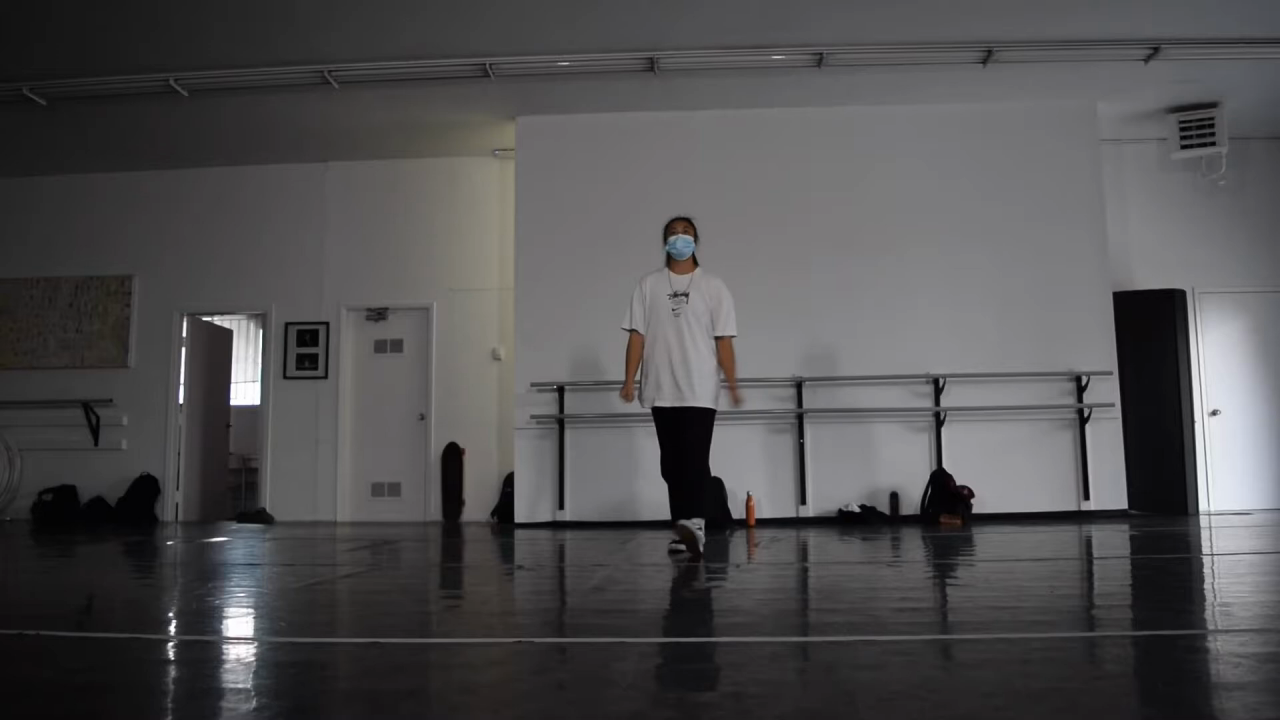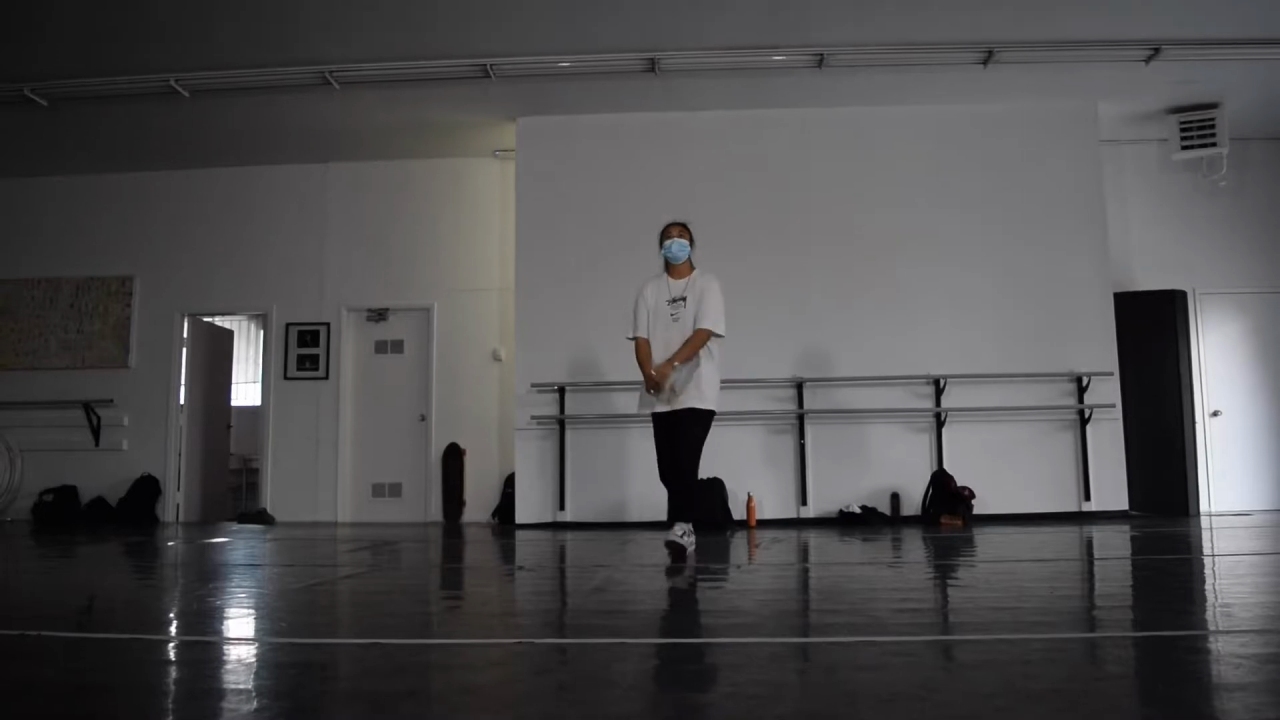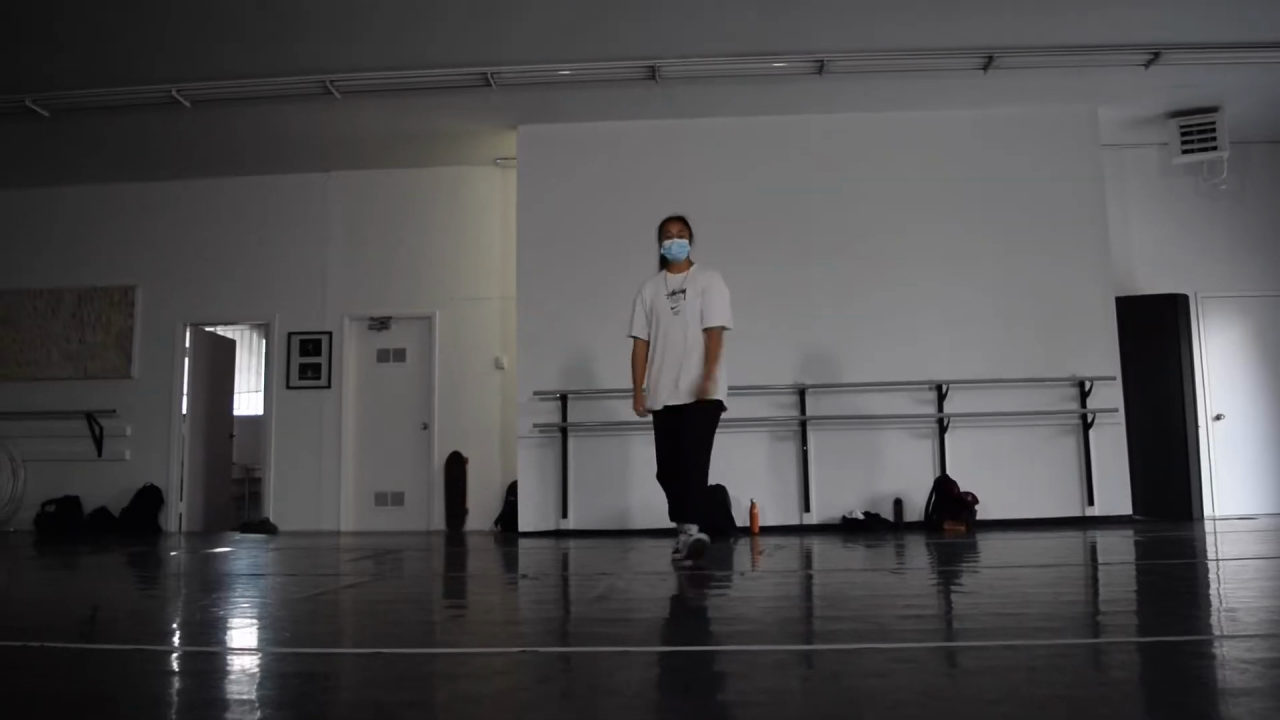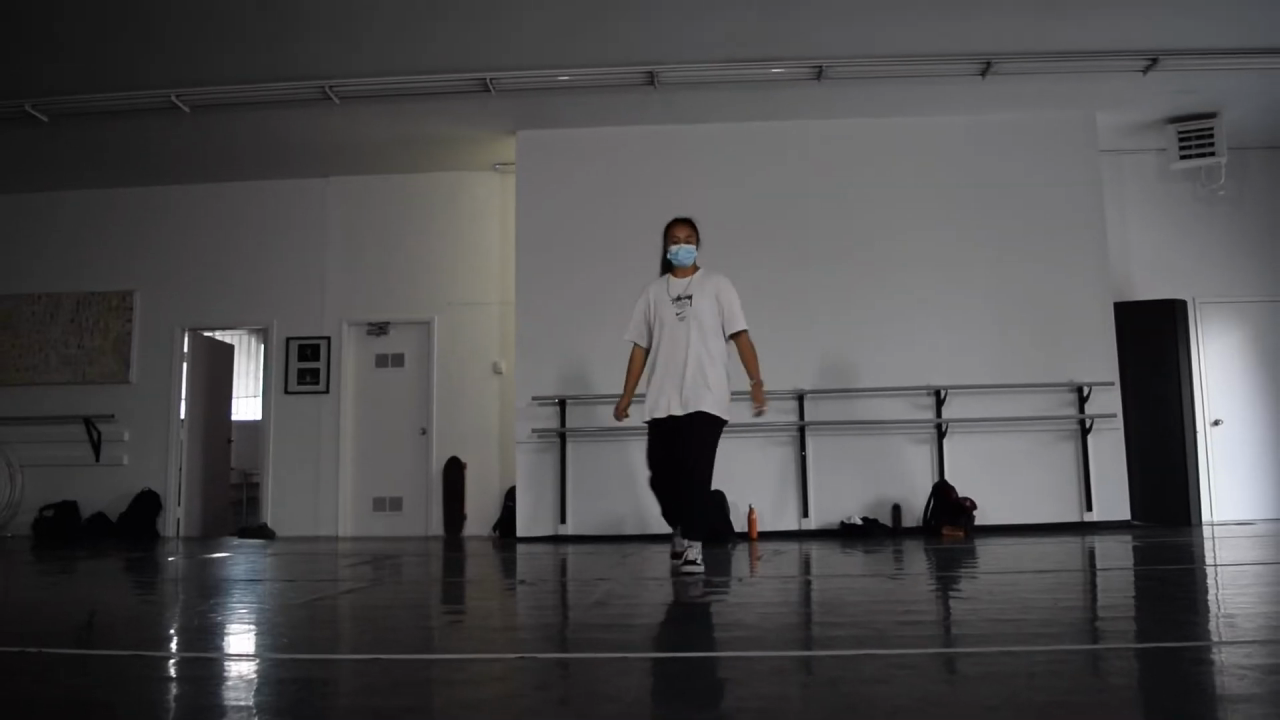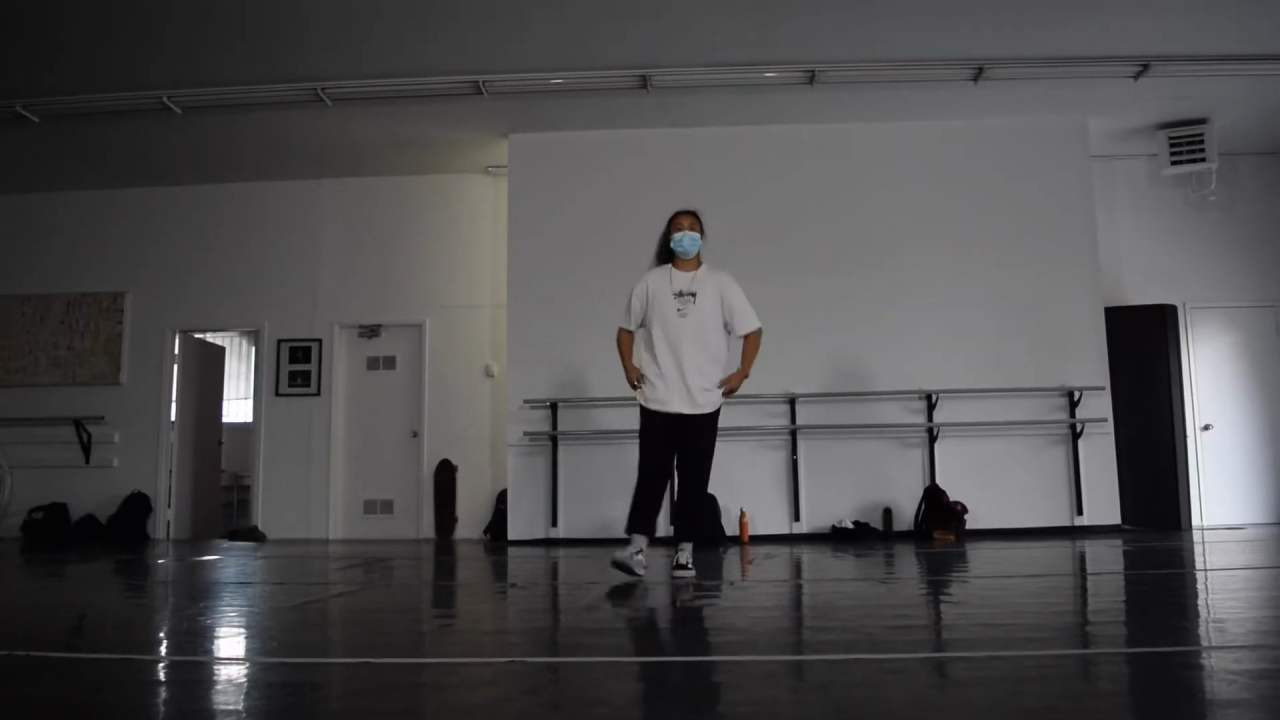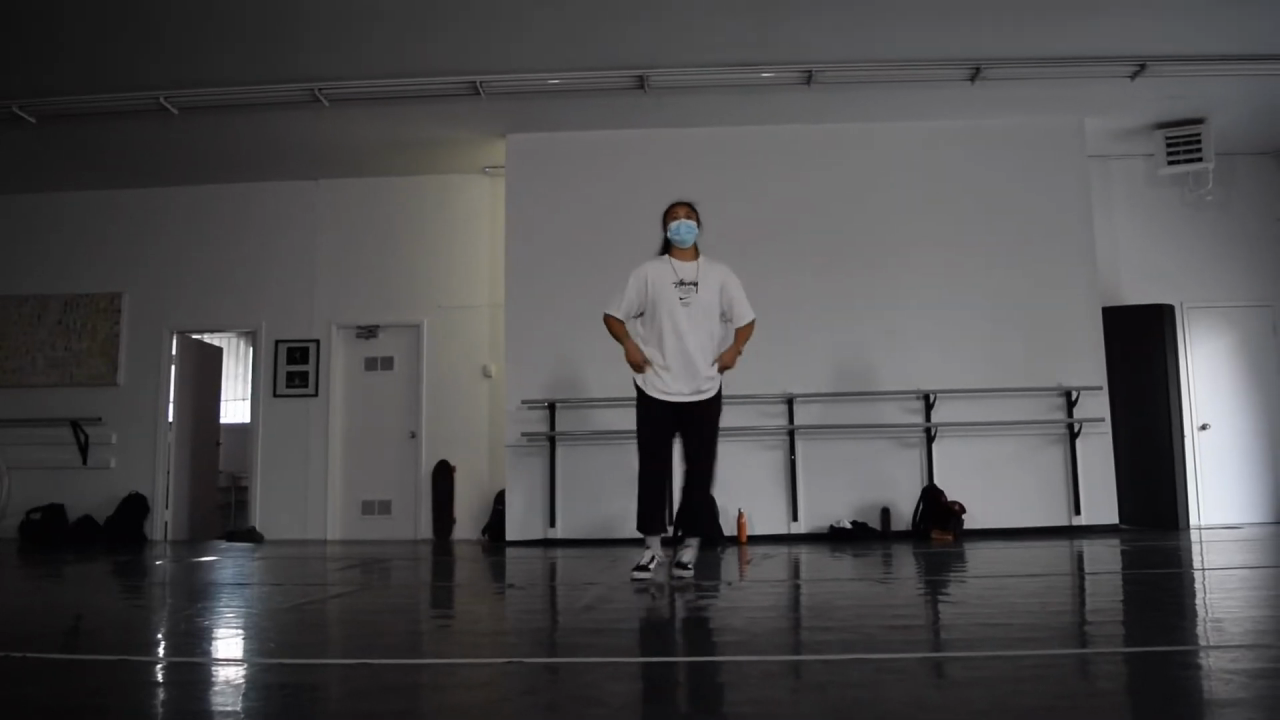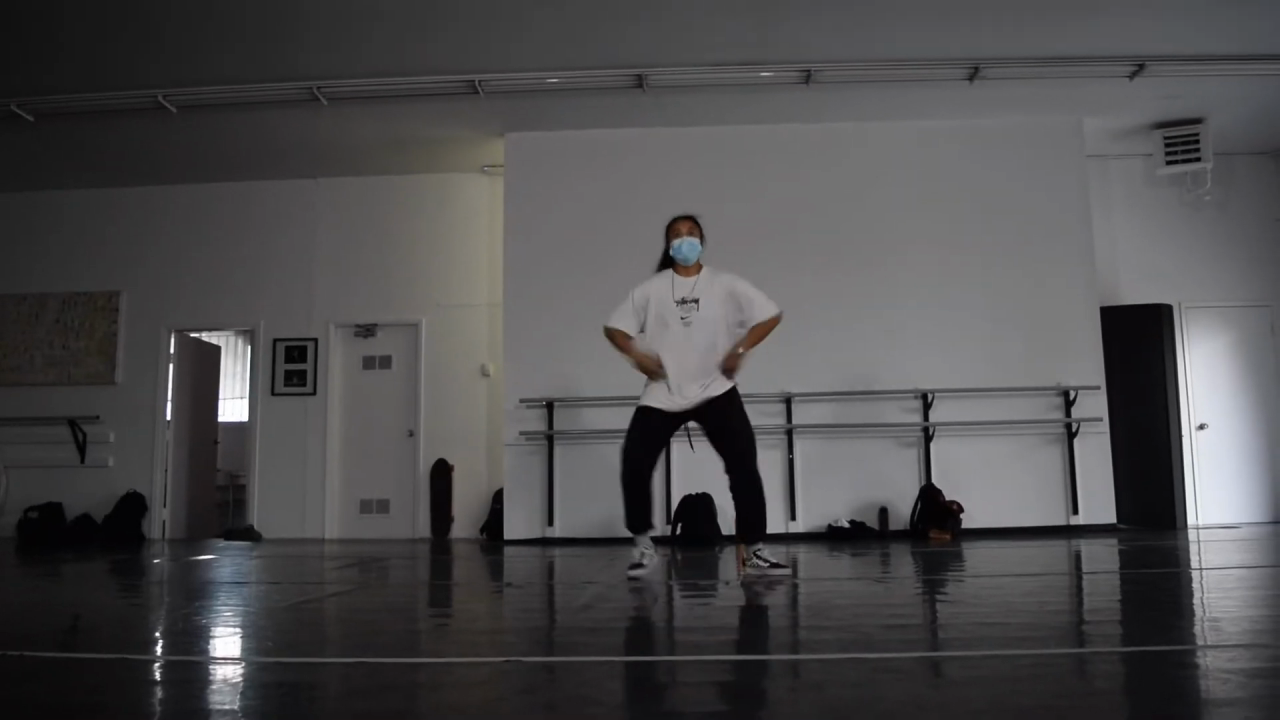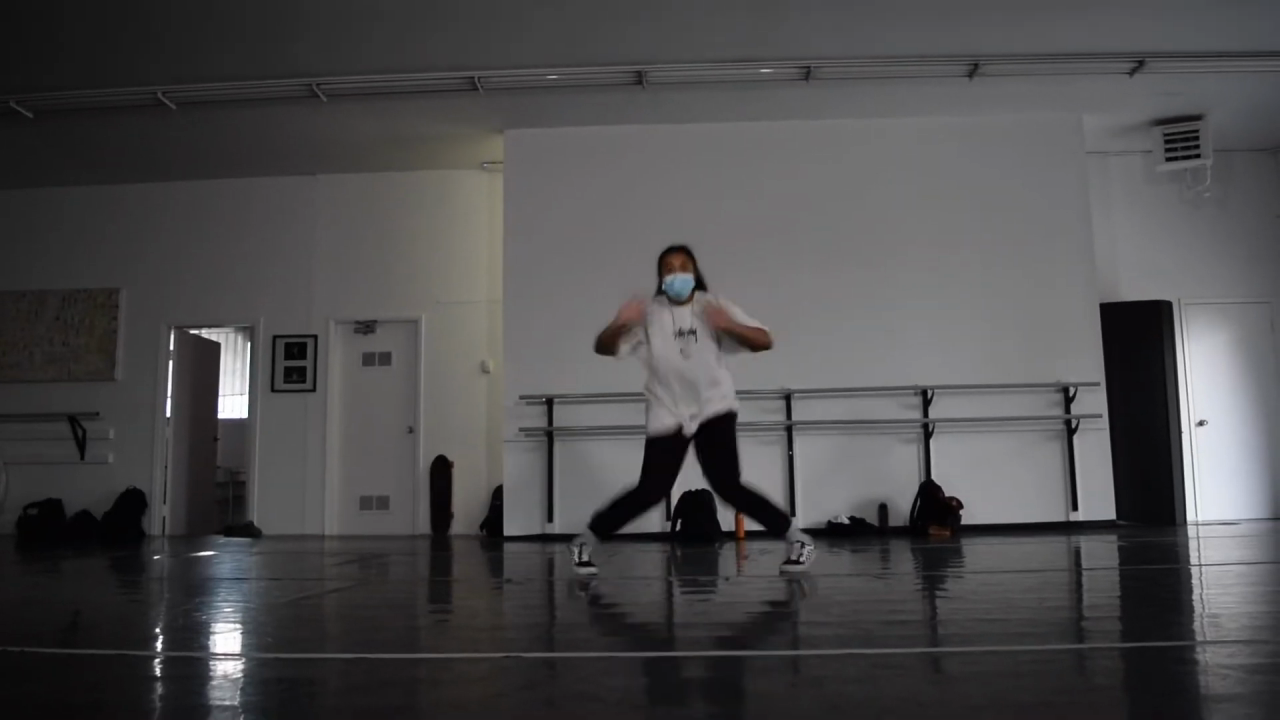
dt=0.3s
person 1, frame 1
left shoulder: (712, 286)
right shoulder: (648, 285)
left elbow: (723, 339)
right elbow: (637, 334)
left wrist: (731, 383)
right wrist: (630, 377)
left hip: (698, 390)
right hip: (661, 390)
left knee: (695, 458)
right knee: (672, 462)
left ankle: (696, 525)
right ankle: (683, 526)
person 1, frame 2
left shoulder: (707, 285)
right shoulder: (649, 290)
left elbow: (704, 334)
right elbow: (641, 340)
left wrist: (669, 365)
right wrist: (649, 375)
left hip: (697, 391)
right hip: (662, 395)
left knee: (686, 460)
right knee: (668, 465)
left ankle: (680, 526)
right ankle: (685, 528)
person 1, frame 3
left shoulder: (709, 280)
right shoulder: (650, 288)
left elbow: (715, 332)
right elbow: (641, 342)
left wrist: (708, 376)
right wrist: (638, 388)
left hip: (701, 391)
right hip: (663, 393)
left knee: (695, 457)
right knee: (669, 467)
left ankle: (694, 528)
right ankle: (684, 529)
person 1, frame 4
left shoulder: (717, 285)
right shoulder: (653, 292)
left elbow: (740, 335)
right elbow: (640, 347)
left wrist: (756, 382)
right wrist: (626, 395)
left hip: (706, 399)
right hip: (663, 401)
left knee: (696, 472)
right knee: (663, 474)
left ankle: (693, 546)
right ankle: (680, 531)
person 1, frame 5
left shoulder: (720, 282)
right shoulder: (651, 282)
left elbow: (752, 330)
right elbow: (627, 328)
left wrist: (742, 371)
right wrist: (628, 366)
left hip: (703, 398)
right hip: (657, 397)
left knee: (694, 475)
right knee: (652, 471)
left ankle: (685, 549)
right ankle: (637, 545)
person 1, frame 6
left shoulder: (719, 273)
right shoulder: (648, 272)
left elbow: (745, 319)
right elbow: (614, 316)
left wrist: (734, 350)
right wrist: (629, 345)
left hip: (703, 387)
right hip: (655, 386)
left knee: (700, 465)
right knee: (653, 464)
left ankle: (690, 544)
right ankle: (652, 545)
person 1, frame 7
left shoulder: (726, 284)
right shoulder: (652, 289)
left elbow: (769, 315)
right elbow: (616, 327)
left wrist: (740, 348)
right wrist: (636, 355)
left hip: (716, 390)
right hip: (664, 393)
left knee: (743, 465)
right knee: (634, 461)
left ankle: (754, 551)
right ankle: (645, 547)
person 1, frame 8
left shoulder: (719, 310)
right shoulder: (648, 314)
left elbow: (763, 341)
right elbow: (604, 347)
left wrist: (730, 326)
right wrist: (620, 324)
left hip: (715, 409)
right hip: (668, 416)
left knee: (726, 484)
right knee: (649, 492)
left ankle: (794, 537)
right ankle: (588, 540)
